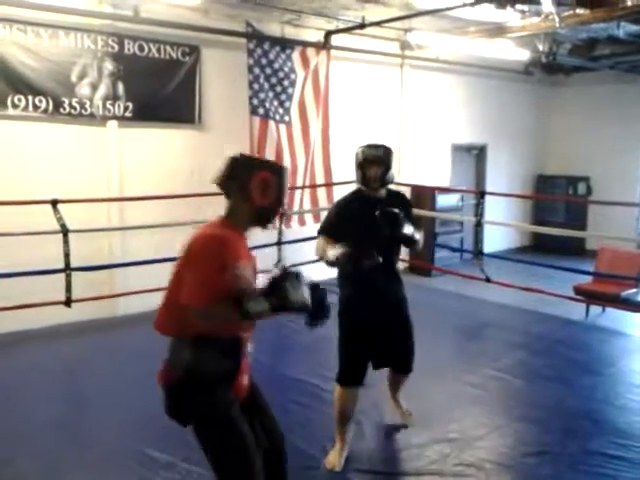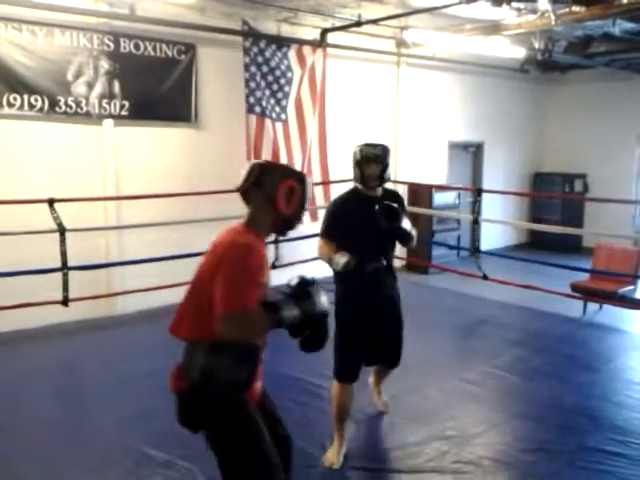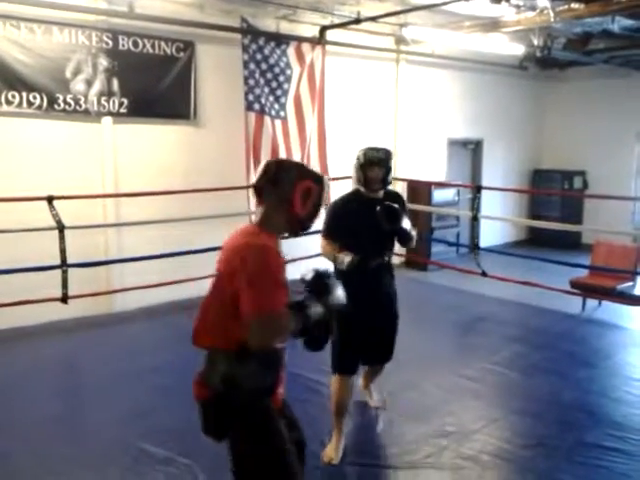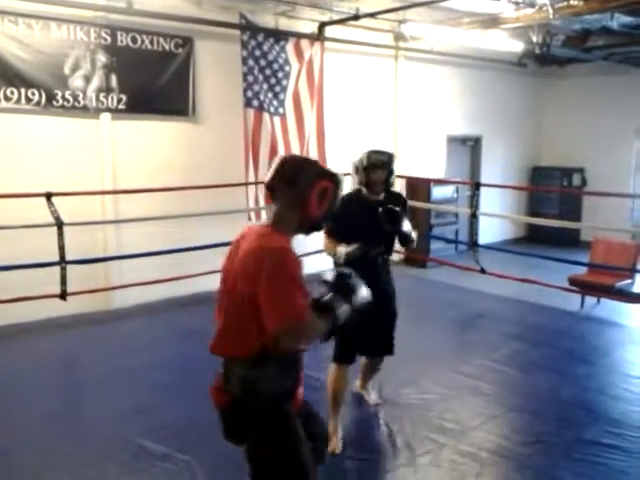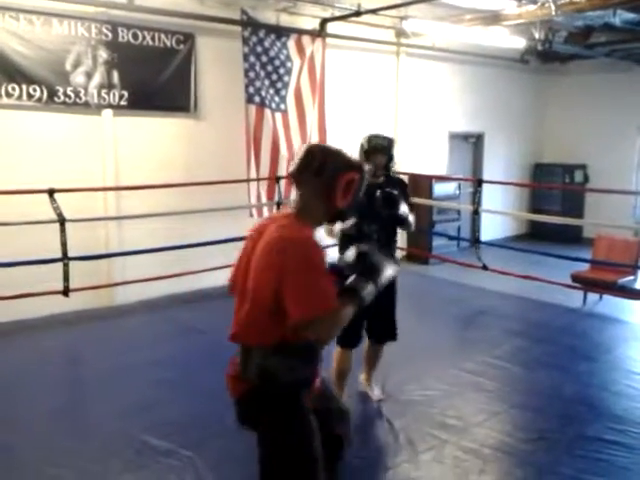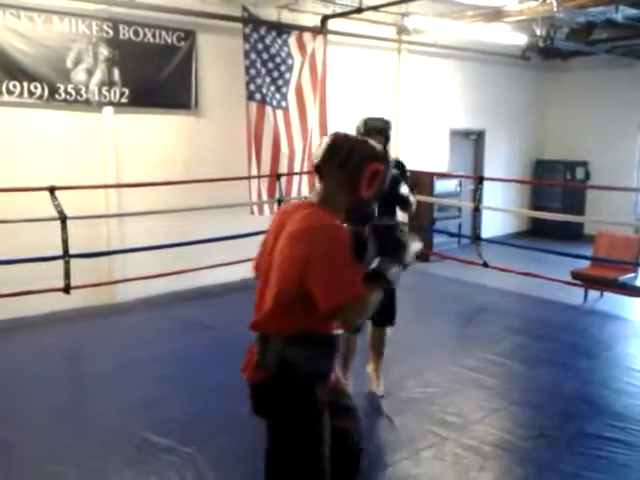
dt=0.1s
person 1, frame 1
left shoulder: (235, 239)
right shoulder: (213, 241)
right elbow: (202, 317)
left wrist: (289, 295)
right wrist: (266, 301)
left hip: (231, 370)
right hip: (200, 375)
left knee: (272, 450)
person 1, frame 2
left shoulder: (238, 240)
right shoulder: (244, 248)
right elbow: (232, 327)
left wrist: (285, 306)
right wrist: (290, 310)
left hip: (231, 377)
right hip: (217, 385)
left knee: (279, 449)
person 1, frame 3
left shoulder: (247, 239)
right shoulder: (260, 250)
right elbow: (264, 333)
left hip: (253, 383)
right hip: (240, 392)
left knee: (292, 449)
person 1, frame 4
left shoulder: (251, 239)
right shoulder: (275, 254)
right elbow: (294, 338)
left wrist: (314, 304)
right wrist: (339, 303)
left hip: (262, 384)
right hip: (261, 396)
left knee: (312, 438)
person 1, frame 5
left shoulder: (269, 227)
right shoulder: (299, 244)
left elbow: (237, 285)
right elbow: (320, 329)
right wrist: (364, 283)
left hip: (275, 373)
right hip: (278, 385)
left knee: (334, 426)
person 1, frame 6
left shoulder: (290, 213)
right shoulder: (326, 232)
left elbow: (262, 270)
right elbow: (351, 316)
right wrist: (390, 264)
left hip: (290, 362)
right hip: (293, 375)
left knee: (344, 428)
person 2, frame 1
left shoulder: (399, 201)
right shoulder: (346, 207)
left elbow: (415, 242)
right elbow: (323, 247)
left wrist: (403, 229)
right wrist: (340, 256)
left hip: (392, 295)
right hip: (357, 300)
left knee: (402, 362)
right knee: (349, 376)
left ankle: (394, 398)
right ankle: (341, 442)
person 2, frame 2
left shoulder: (393, 199)
right shoulder: (342, 205)
left elbow: (410, 241)
right elbow: (325, 249)
left wrist: (400, 224)
right wrist: (347, 263)
left hip: (386, 291)
right hip: (352, 296)
left knee: (389, 356)
right knee: (345, 372)
left ankle: (376, 386)
right ankle: (339, 440)
person 2, frame 3
left shoulder: (394, 201)
right shoulder: (343, 206)
left elbow: (409, 241)
right elbow: (328, 248)
left wrist: (401, 224)
right wrist: (351, 262)
left hip: (383, 289)
right hip: (352, 294)
left knee: (382, 353)
right knee: (344, 366)
left ankle: (367, 384)
right ankle: (337, 435)
person 2, frame 4
left shoulder: (396, 202)
right shoulder: (346, 205)
left elbow: (410, 241)
right elbow: (329, 245)
left wrist: (402, 227)
right wrist: (353, 252)
left hip: (382, 286)
left knee: (379, 348)
right knee: (343, 356)
left ankle: (364, 385)
right ankle: (334, 425)
person 2, frame 5
left shoulder: (396, 186)
left elbow: (409, 225)
right elbow: (330, 228)
left wrist: (400, 211)
right wrist: (349, 229)
left knee: (381, 335)
right knee: (347, 340)
left ankle: (367, 378)
right ankle: (337, 397)
person 2, frame 6
left shoulder: (395, 169)
left elbow: (410, 208)
left wrist: (399, 188)
right wrist: (355, 208)
left knee: (382, 320)
left ankle: (375, 368)
right ankle: (343, 375)
